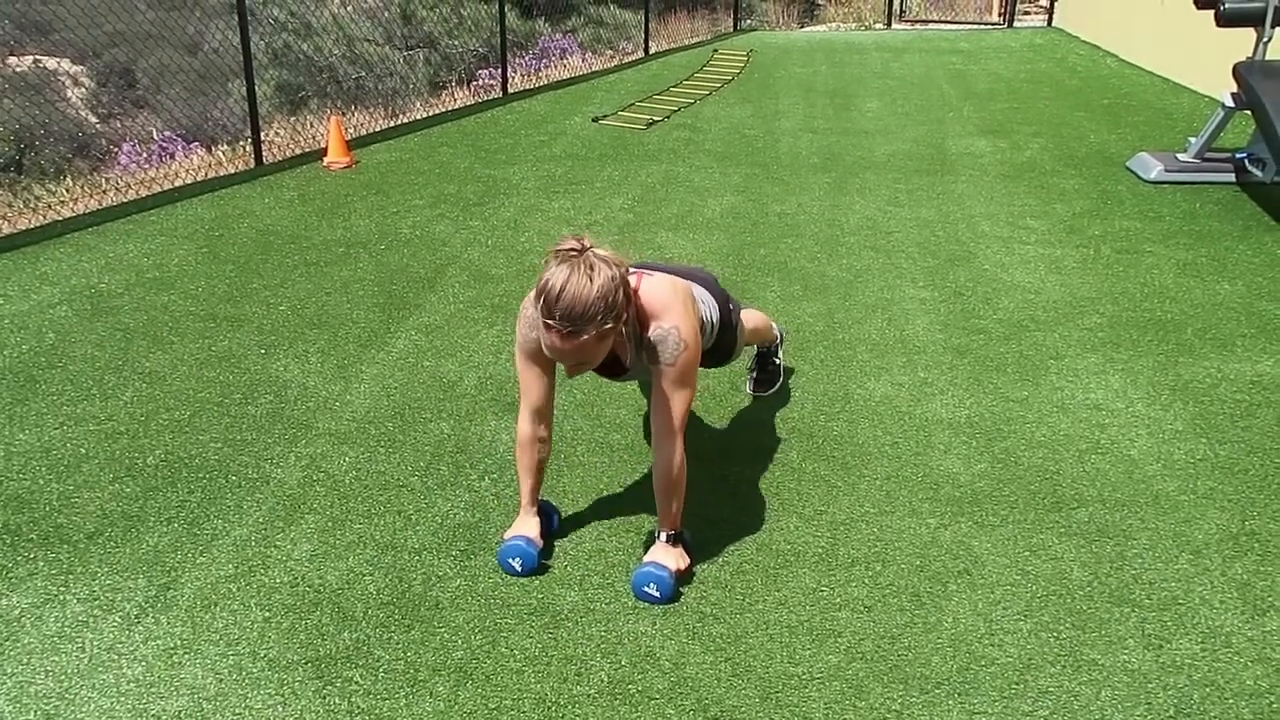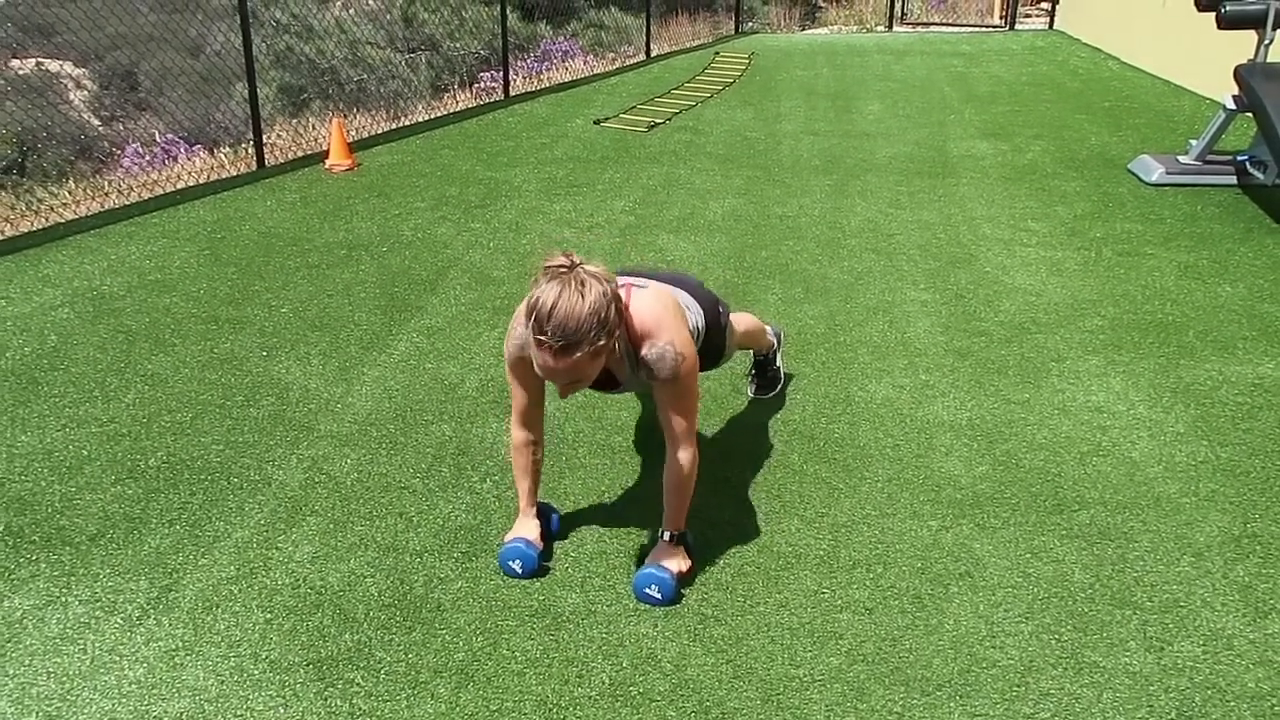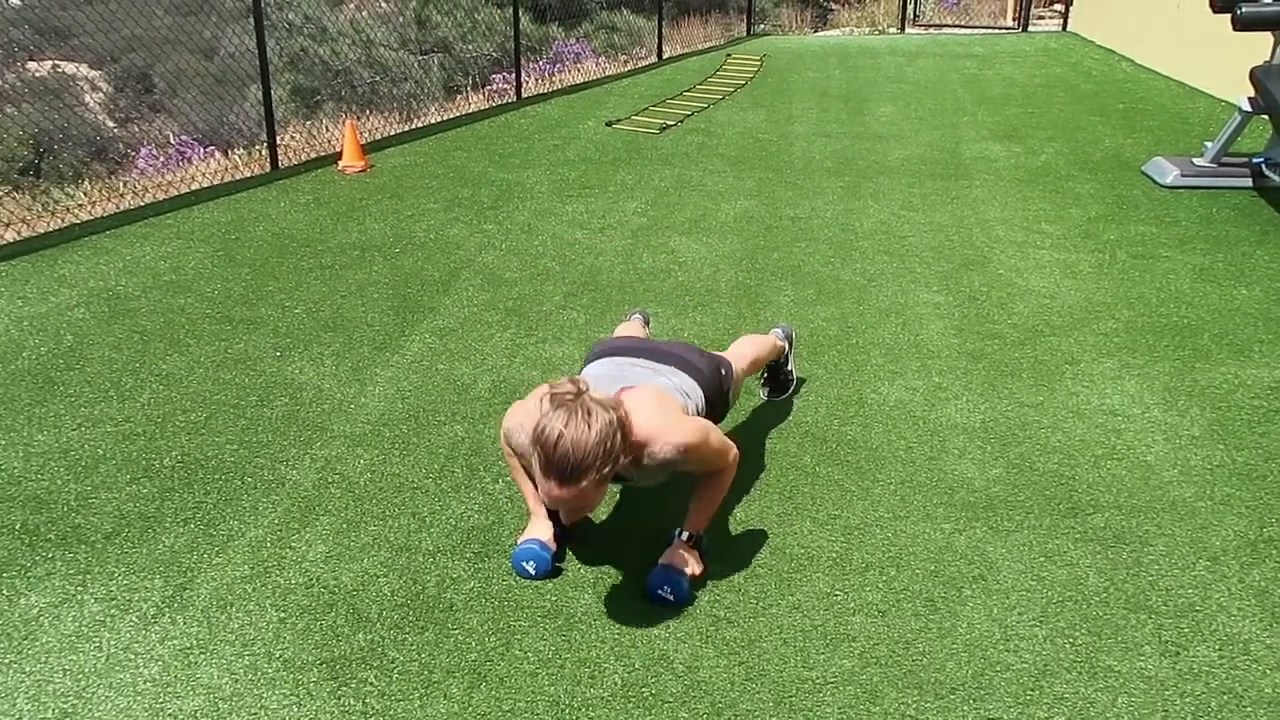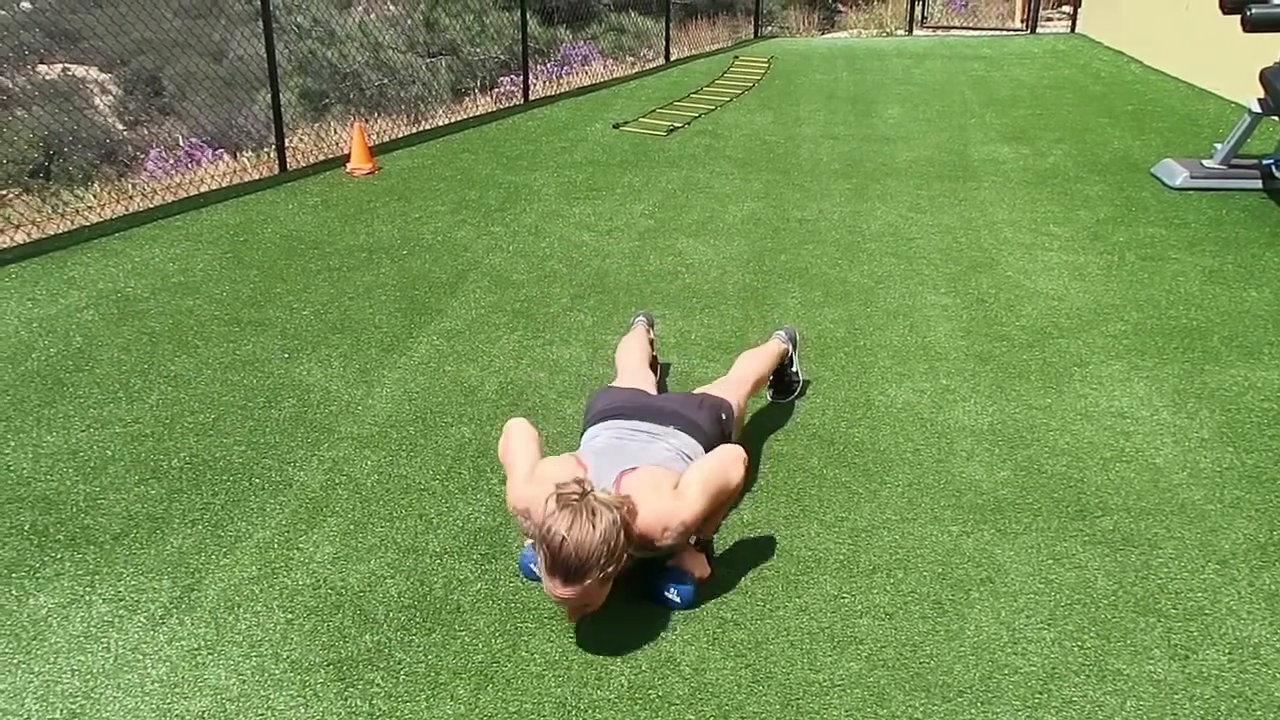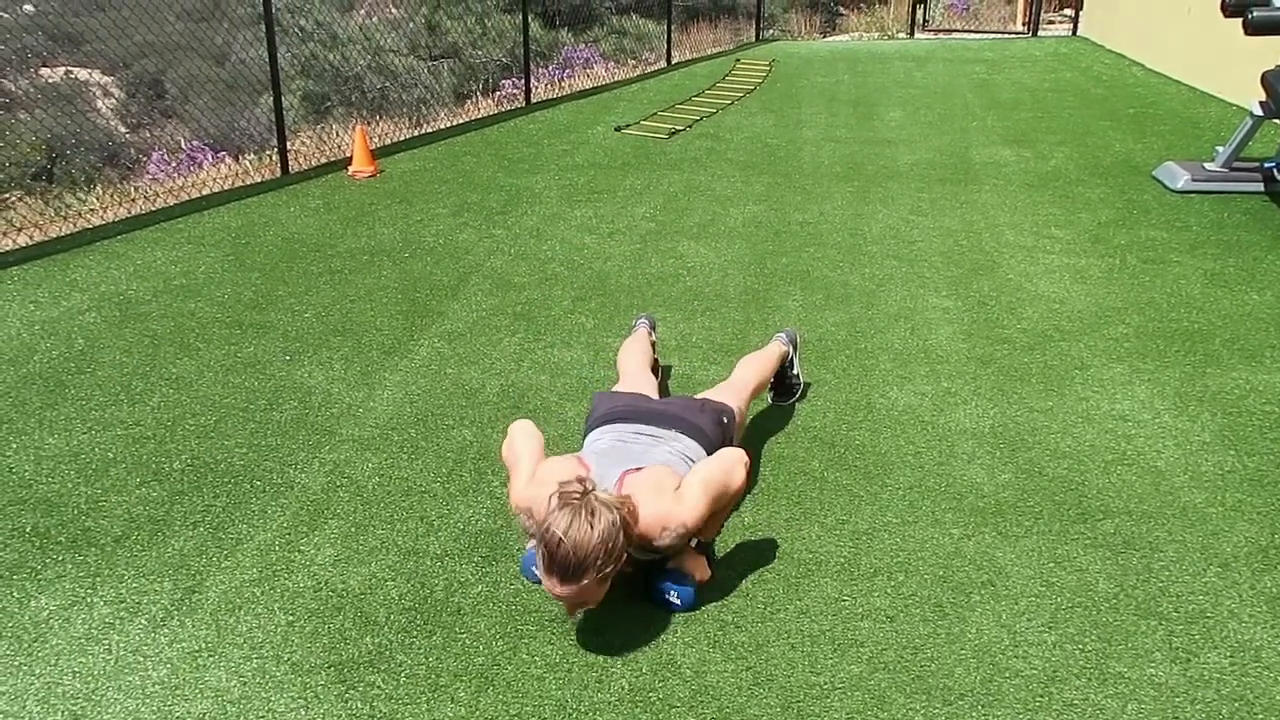
dt=0.3s
person 1, frame 1
left shoulder: (668, 328)
right shoulder: (539, 312)
left elbow: (668, 444)
right elbow: (534, 422)
left wrist: (669, 538)
right wrist: (527, 513)
left hip: (705, 304)
left knee: (742, 328)
left ankle: (770, 337)
person 1, frame 2
left shoulder: (660, 341)
right shoulder: (527, 330)
left elbow: (682, 447)
right elbow: (526, 427)
left wrist: (673, 538)
right wrist: (527, 513)
left hip: (688, 302)
left knee: (736, 329)
left ankle: (768, 345)
person 1, frame 3
left shoulder: (665, 443)
right shoulder: (526, 426)
left elbow: (727, 459)
left wrist: (687, 541)
right wrist: (539, 517)
left hip: (687, 376)
right hip: (608, 358)
left knee: (737, 360)
left ankle: (778, 343)
right ankle: (637, 323)
person 1, frame 4
left shoulder: (666, 523)
right shoulder: (531, 503)
left elbow: (736, 458)
right elbow: (516, 428)
left hip: (689, 428)
right hip: (615, 414)
left knee: (736, 383)
right knee: (632, 375)
left ankle: (781, 345)
right ankle: (642, 328)
person 1, frame 5
left shoulder: (668, 524)
right shoulder: (534, 502)
left elbow: (737, 461)
right elbow: (521, 429)
left hip: (692, 431)
right hip: (615, 417)
left knee: (738, 387)
right knee: (633, 380)
left ankle: (781, 347)
right ankle: (644, 331)
